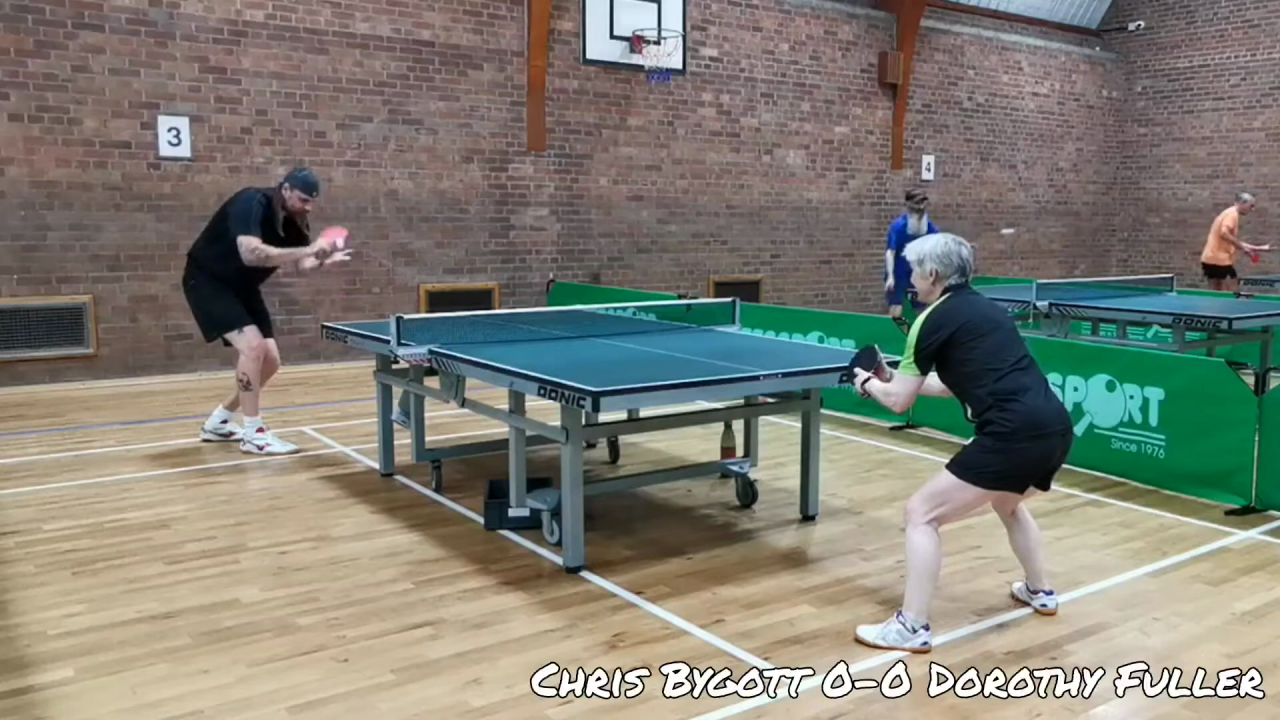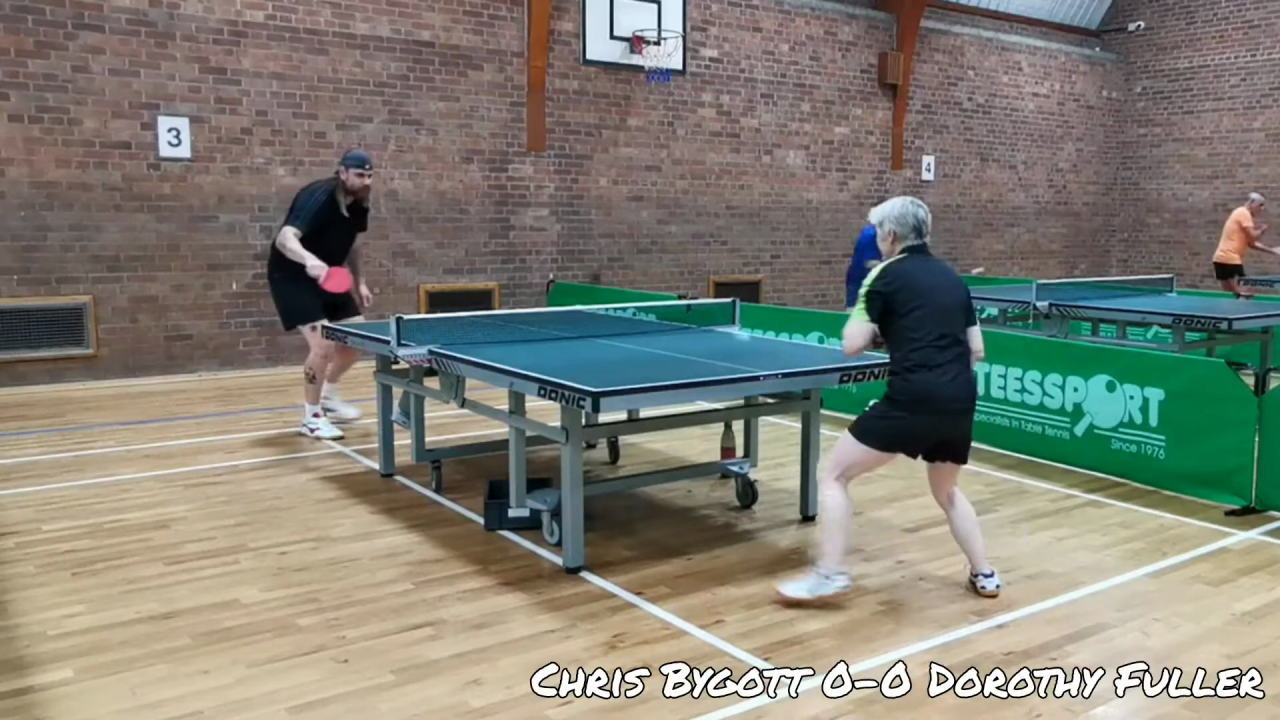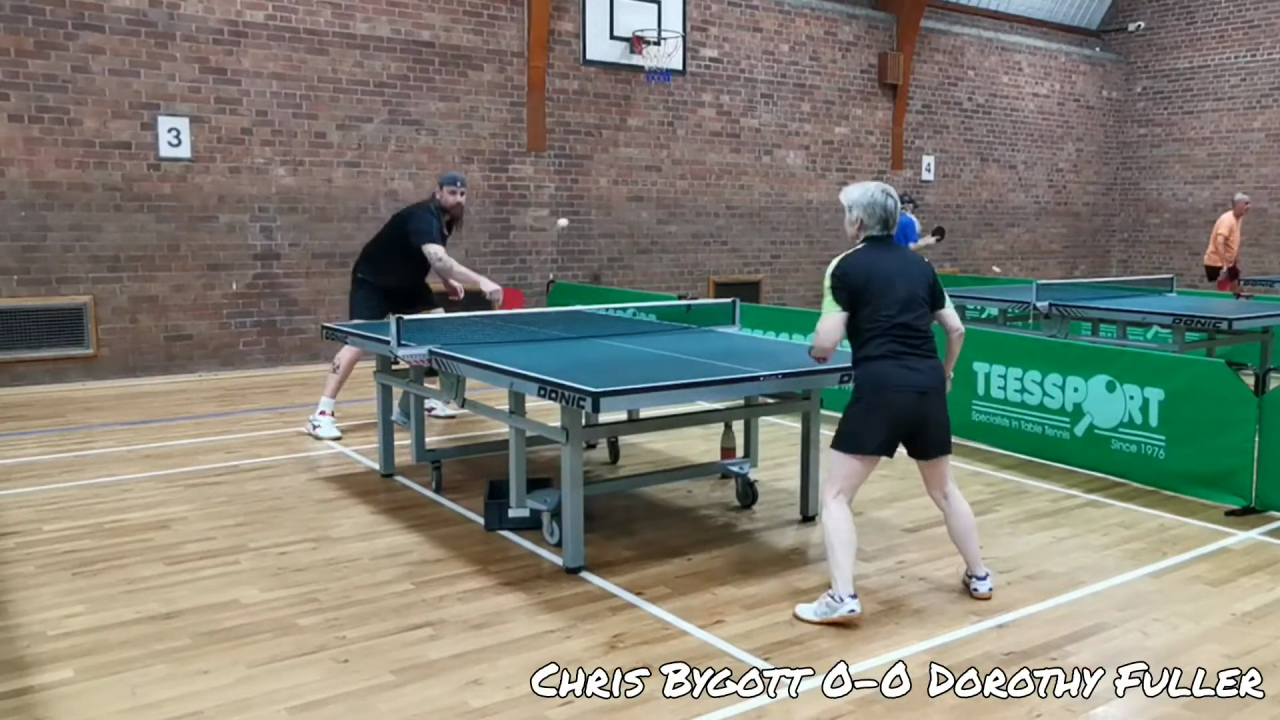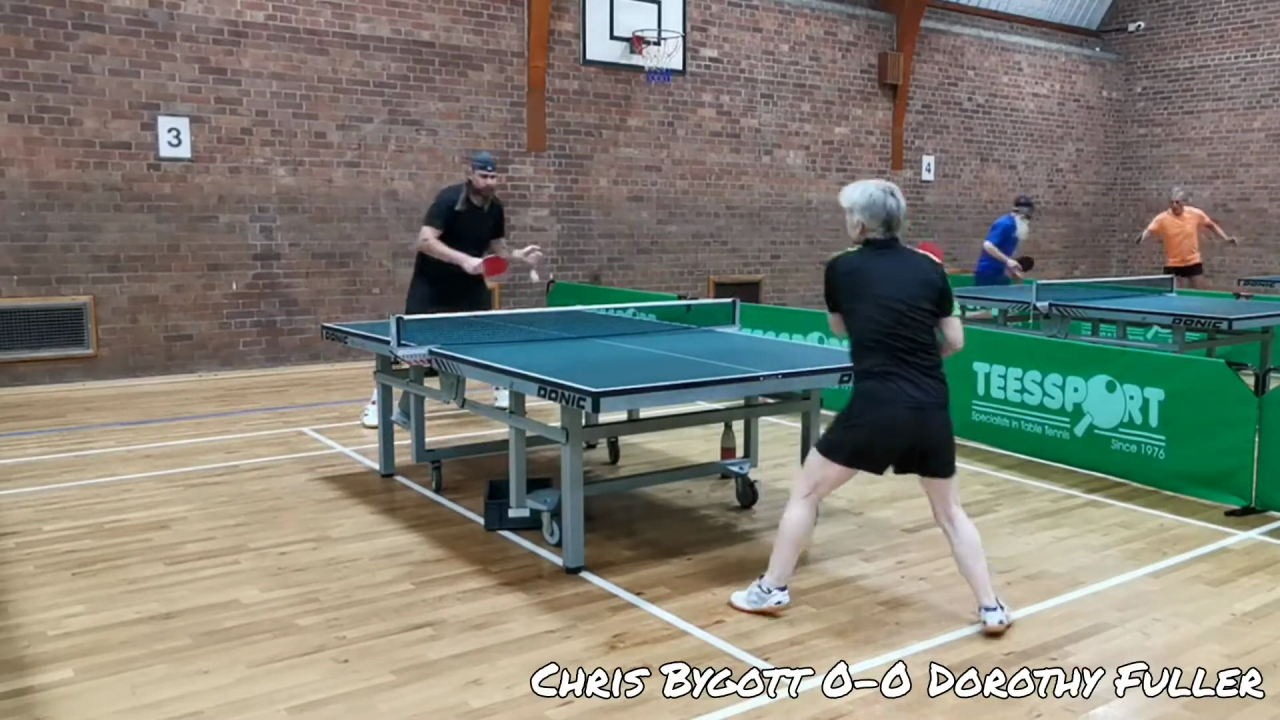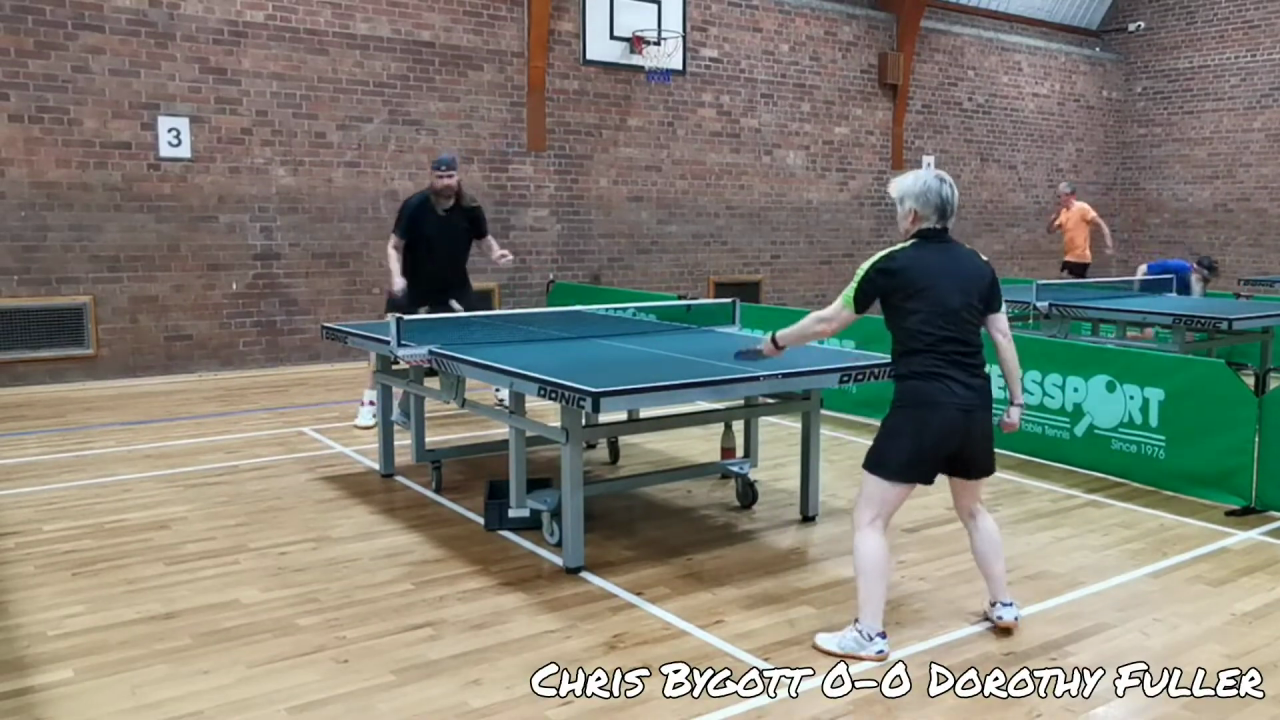
dt=1s
person 1, frame 1
left shoulder: (935, 319)
right shoulder: (983, 309)
left elbow: (898, 401)
left wrist: (867, 383)
right wrist: (894, 377)
left hip: (1015, 435)
right hip: (1056, 428)
left knee: (921, 513)
right knee: (1007, 503)
left ankle: (912, 627)
right ankle: (1040, 591)
person 1, frame 2
left shoulder: (886, 276)
right shoulder: (954, 279)
left elbow: (852, 345)
right elbow: (976, 351)
left wrist: (878, 332)
left hip: (911, 399)
right hip: (960, 401)
left knee: (833, 474)
right knee: (946, 491)
left ankle: (828, 574)
right ankle: (984, 575)
person 1, frame 3
left shoulder: (847, 267)
right shoulder: (920, 265)
left elbow: (828, 341)
right elbow: (956, 329)
left wrist: (819, 352)
right wrist: (944, 373)
left hip: (880, 392)
right hip: (928, 390)
left knee: (835, 495)
right knee: (944, 490)
left ankle: (842, 597)
right ankle: (979, 576)
person 1, frame 4
left shoulder: (841, 269)
right shoulder: (930, 269)
right elbow: (954, 342)
left hip: (875, 405)
right hip: (930, 406)
left knee: (804, 492)
right knee: (949, 510)
left ankle: (772, 589)
right ankle: (991, 608)
person 1, frame 5
left shoulder: (891, 264)
right shoulder: (979, 266)
left elbow: (828, 322)
right elbow: (1003, 337)
left wrist: (777, 341)
right wrist: (1016, 401)
left hip: (921, 407)
right hip: (974, 405)
left knee: (870, 521)
right knee: (972, 510)
left ankle: (869, 633)
right ankle: (1003, 605)
person 2, frame 1
left shoulder: (295, 220)
right shoulder: (252, 203)
left elbow: (303, 262)
right elbow: (251, 254)
left wrist: (323, 259)
right wrist: (308, 250)
left hip: (243, 287)
right hip: (207, 281)
left knee: (270, 360)
right knee: (253, 347)
left ankle: (218, 422)
right ankle: (254, 432)
person 2, frame 2
left shoulder: (360, 204)
right shoulder: (318, 197)
right elbow: (284, 239)
left wrist: (359, 281)
right wrist: (310, 260)
left hip: (325, 278)
right hip: (291, 276)
right knee: (323, 345)
left ankle: (328, 394)
right ankle: (312, 416)
person 2, frame 3
left shoulder: (446, 219)
right shoulder: (423, 218)
right elbow: (439, 258)
left wrist: (448, 280)
right wrist: (481, 281)
left hip: (407, 284)
right hip: (372, 282)
left ankle: (423, 399)
right ankle: (323, 412)
person 2, frame 4
left shoulder: (495, 208)
right shoulder: (448, 199)
left elbow: (496, 244)
right elbow: (425, 240)
left wrist: (518, 255)
right wrist: (463, 259)
left hip: (470, 281)
right hip: (432, 279)
left ankle: (501, 392)
right ankle: (377, 402)
person 2, frame 5
left shoulder: (470, 209)
right shoulder: (414, 205)
left elbow: (485, 240)
right elbow: (394, 246)
left wrist: (497, 254)
right wrist: (396, 276)
left hip: (454, 285)
right hip: (413, 283)
left ankle: (502, 390)
right ankle: (369, 402)
